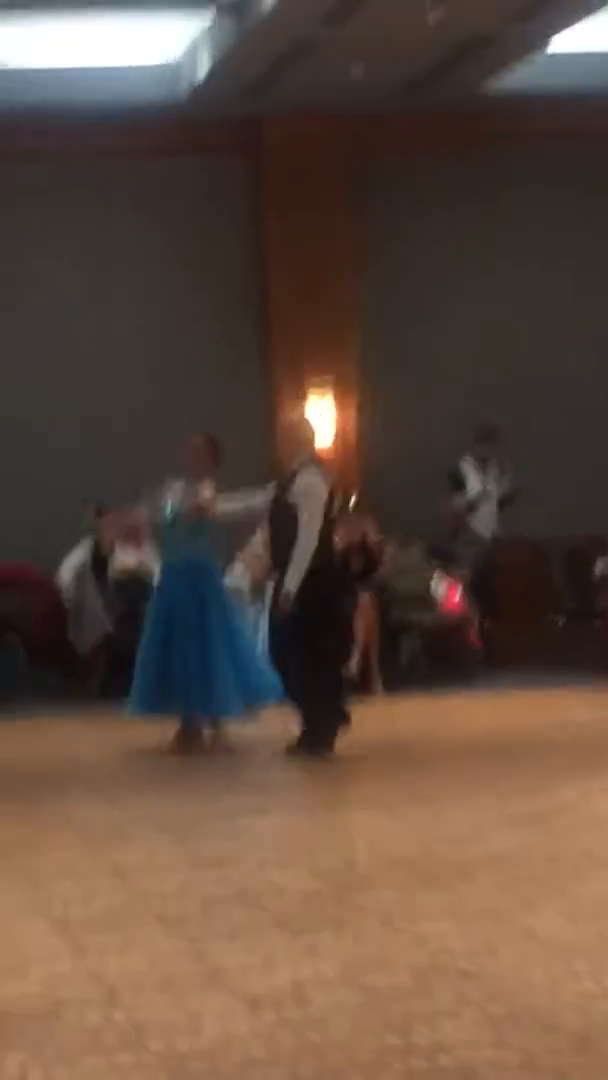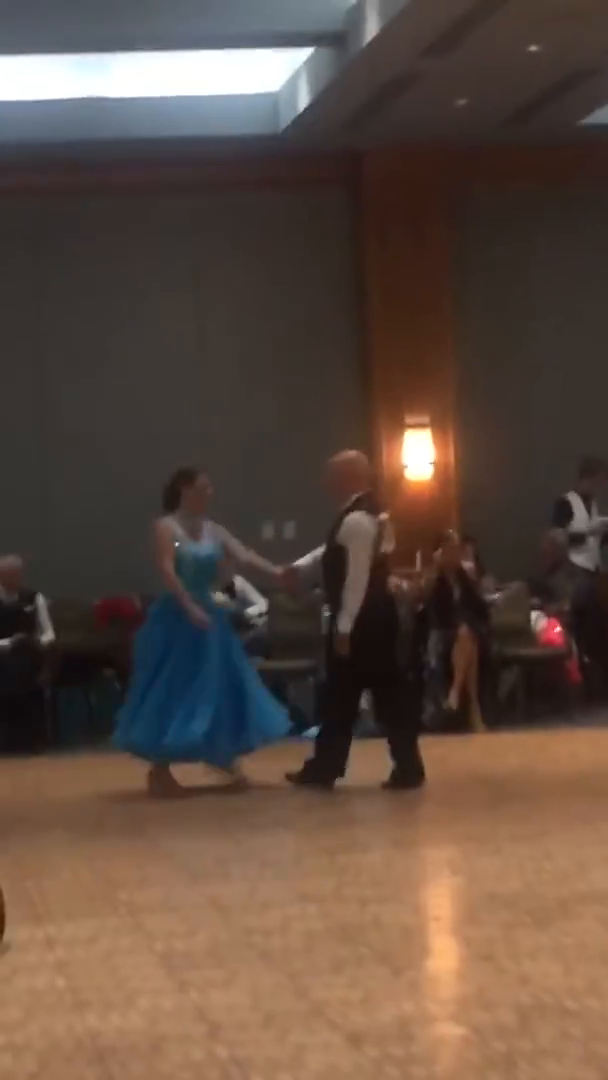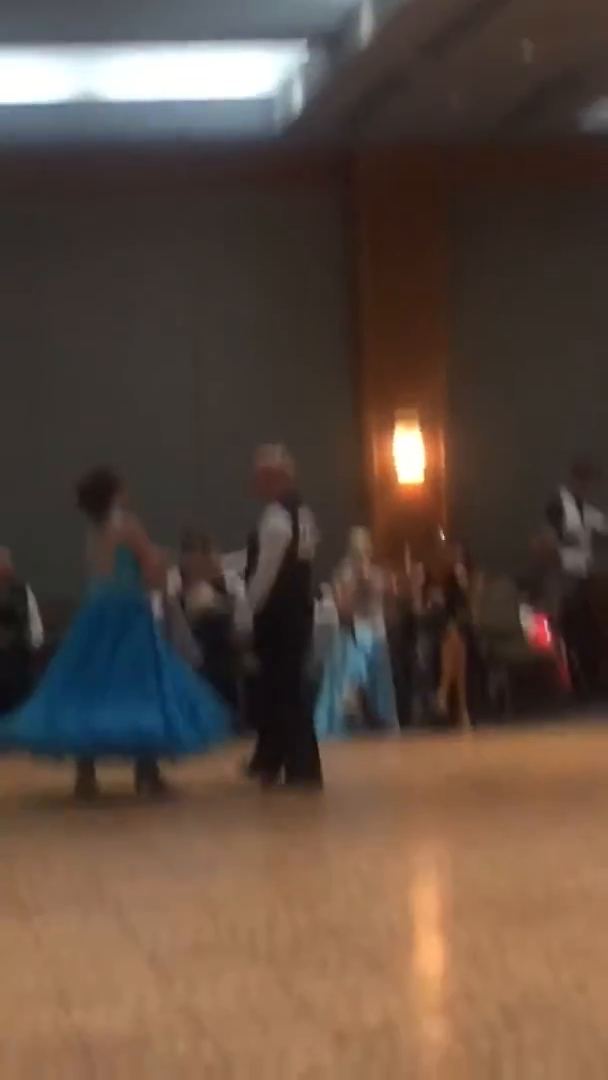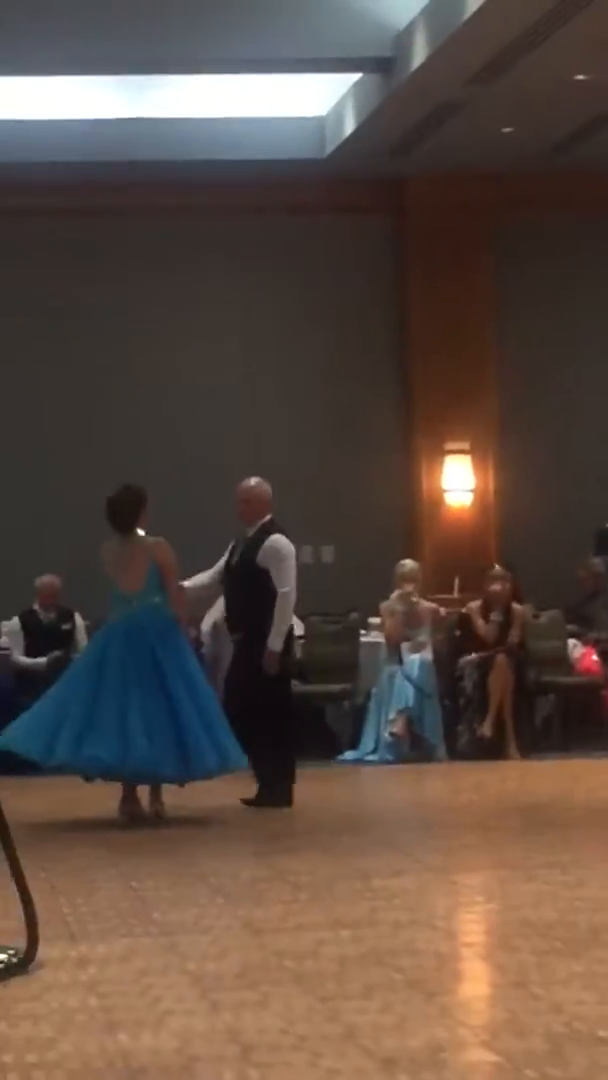
dt=0.5s
person 1, frame 1
left shoulder: (309, 479)
right shoulder: (296, 477)
left elbow: (308, 537)
right elbow: (272, 508)
left wrist: (289, 586)
left hip: (310, 583)
right hip: (298, 582)
left knee: (297, 654)
right knee: (305, 655)
left ankle: (320, 731)
right ankle: (318, 730)
person 1, frame 2
left shoulder: (356, 519)
right shoulder: (363, 514)
left elbow: (357, 577)
right elbow: (333, 550)
left wrist: (343, 627)
right wrist: (301, 566)
left hip: (363, 621)
right hip: (375, 618)
left knee: (341, 695)
right knee: (388, 692)
left ankle: (325, 768)
right ankle: (407, 766)
person 1, frame 3
left shoulder: (275, 517)
right shoulder: (298, 514)
left elbow: (266, 575)
left wrist: (247, 616)
left hip: (277, 617)
right hip: (293, 613)
left knee: (283, 690)
right knee: (280, 687)
left ankle: (303, 769)
right ankle: (269, 760)
person 1, frame 4
left shoulder: (276, 543)
right shoulder: (243, 542)
left elbow: (286, 595)
right elbow: (216, 577)
left wrist: (275, 645)
right wrist: (178, 588)
left hip: (264, 643)
right hip: (248, 640)
left knee: (265, 712)
right knee: (255, 712)
left ankle: (275, 787)
right ankle: (274, 787)
person 2, frame 1
left shoulder: (205, 490)
right shoulder: (174, 487)
left elbow: (204, 510)
right elbow: (151, 514)
left hip: (196, 576)
right hip: (174, 575)
left knee: (201, 648)
right knee: (169, 649)
left ankle: (208, 723)
right ankle: (192, 723)
person 2, frame 2
left shoulder: (214, 530)
right shoulder: (165, 527)
left elbow: (244, 556)
right elbow: (166, 571)
left wrist: (278, 573)
right wrist: (190, 607)
left hip: (207, 614)
right hip: (174, 616)
left knee: (221, 687)
right knee: (170, 691)
left ankle: (220, 757)
right ankle: (159, 770)
person 2, frame 3
left shoulder: (94, 531)
right shoulder: (128, 526)
right elbow: (152, 571)
left hip: (96, 617)
right hip: (127, 616)
left knee: (93, 688)
right knee: (138, 688)
left ankle: (85, 772)
right ankle: (146, 771)
person 2, frame 4
left shoulder: (108, 552)
right shoulder: (158, 547)
right elbow: (174, 597)
right wrist: (179, 632)
left hip: (119, 637)
right hip: (156, 635)
left knee: (123, 708)
right knee: (162, 709)
left ankle: (129, 796)
right ankle: (155, 795)
